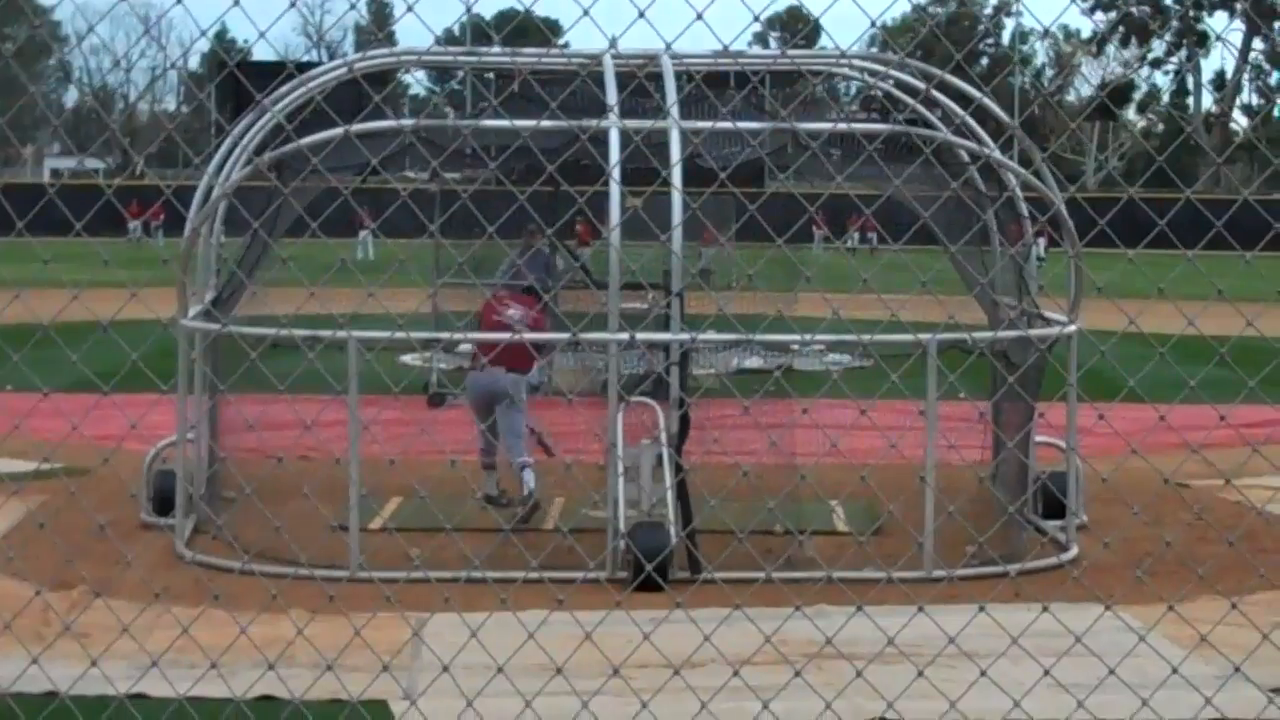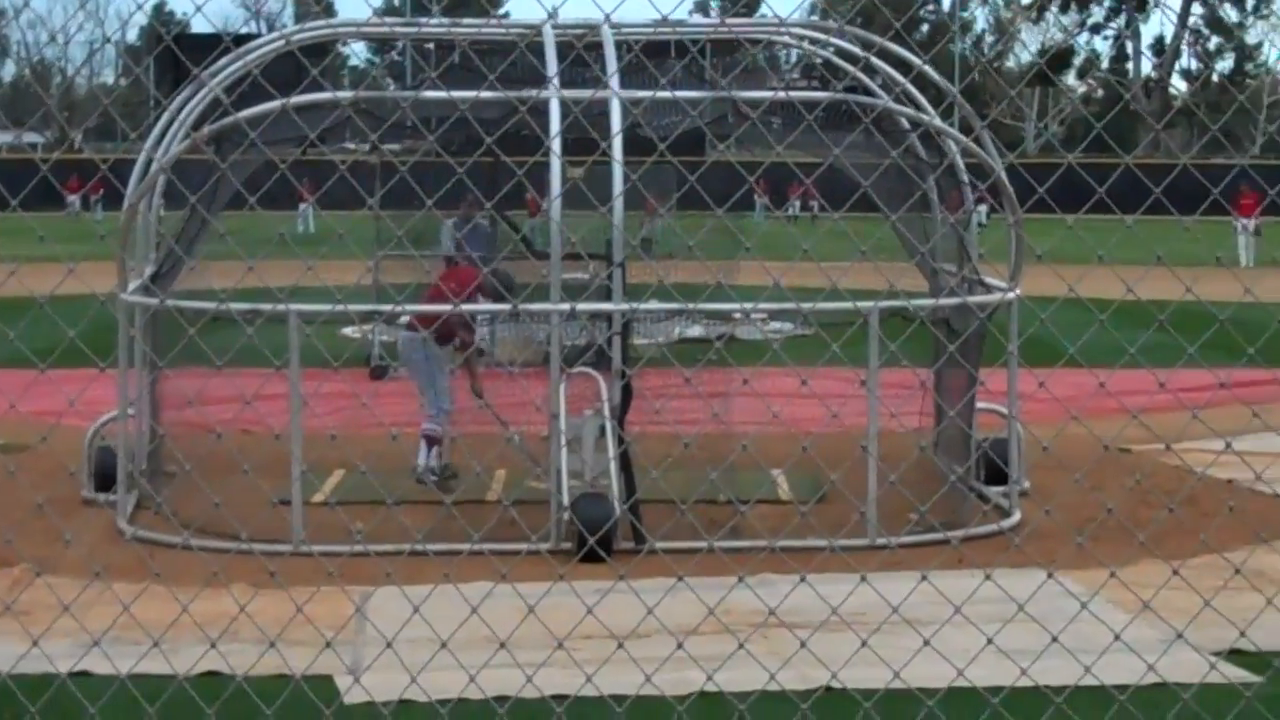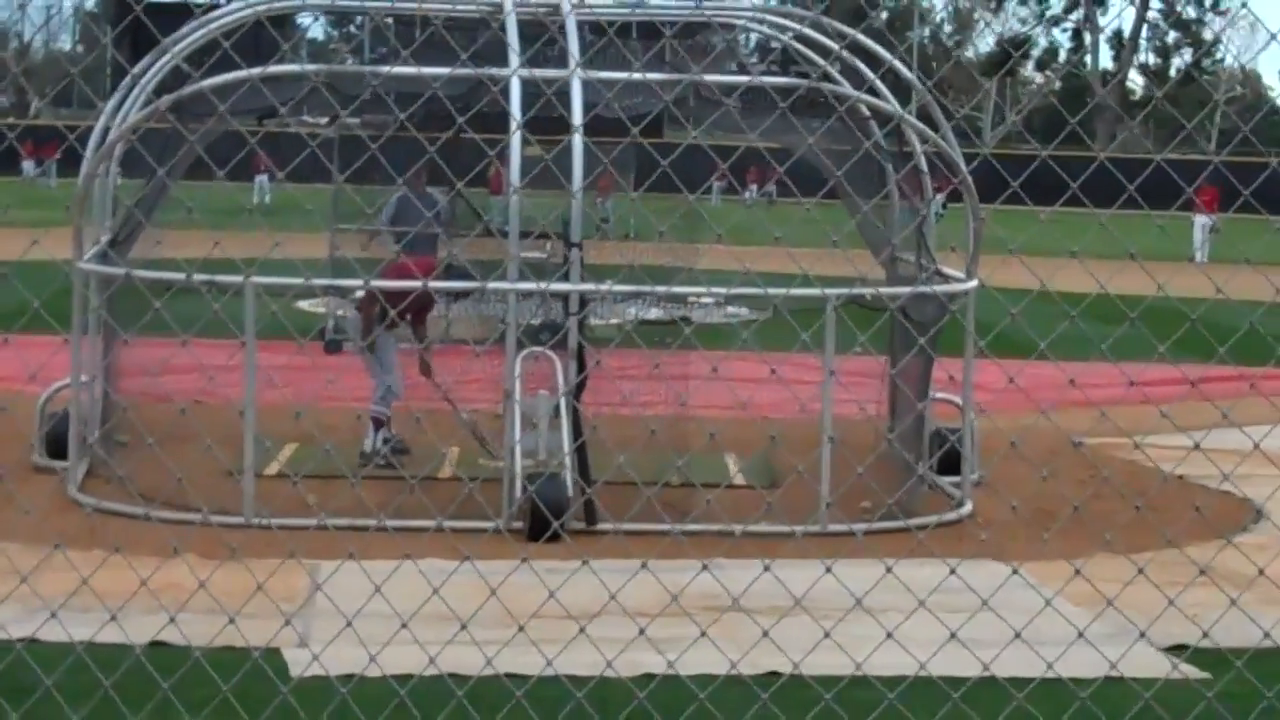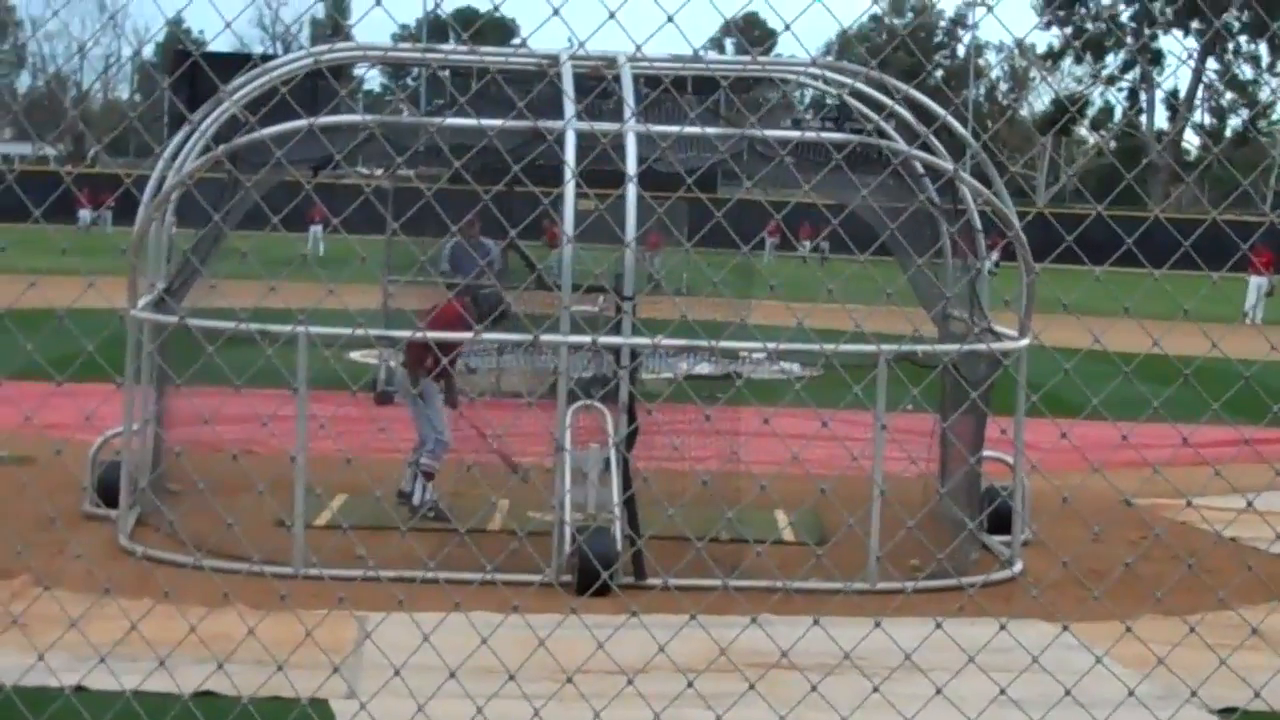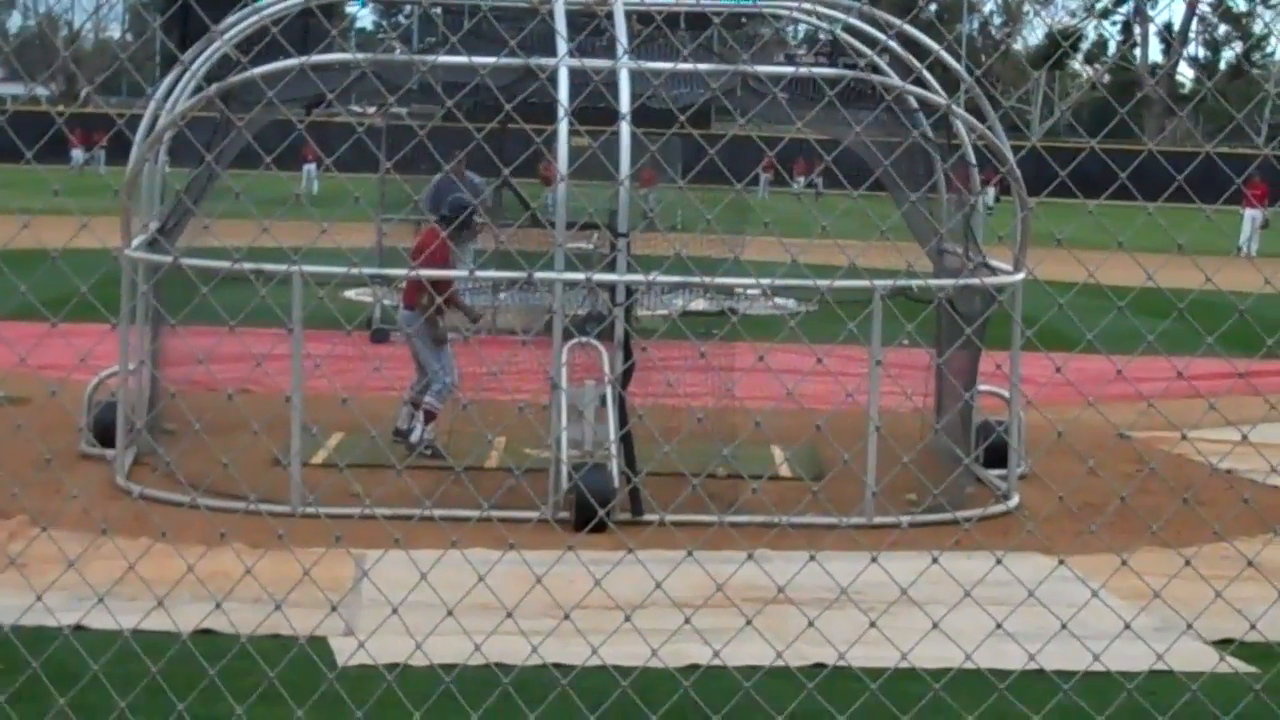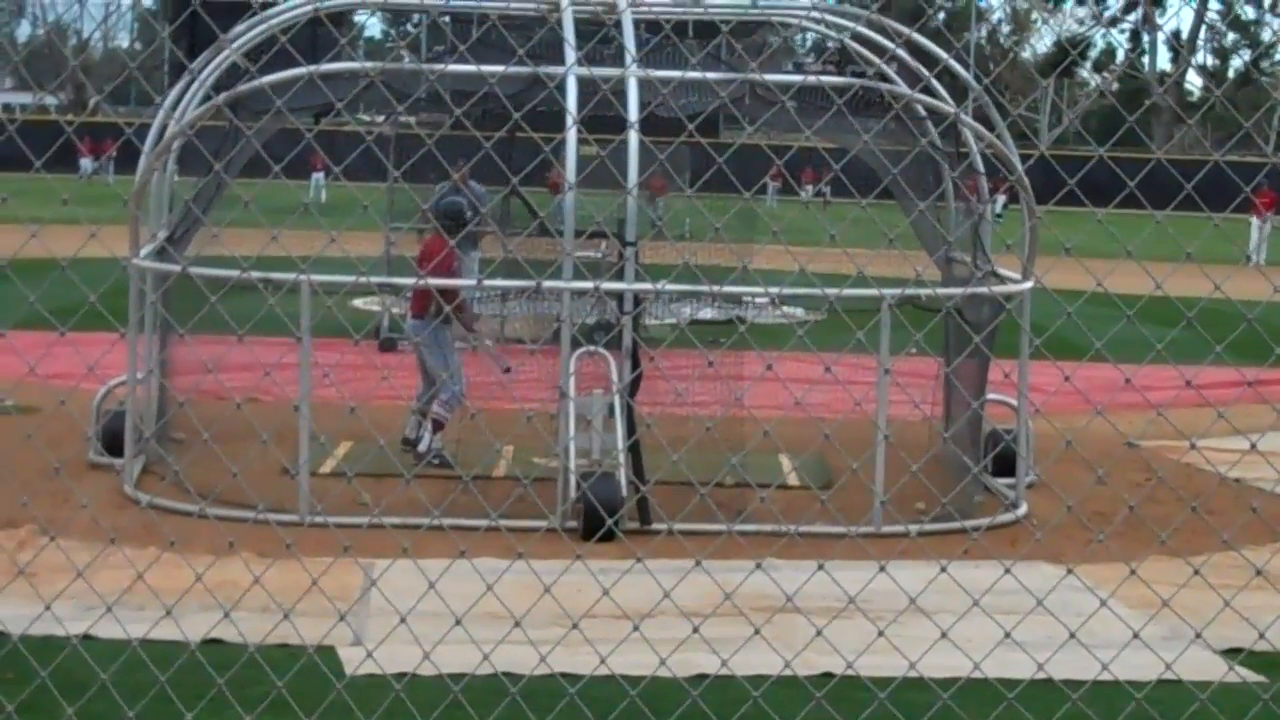
dt=0.5s
person 1, frame 1
left shoulder: (495, 300)
right shoulder: (539, 319)
right elbow: (533, 362)
right wrist: (522, 391)
left hip: (479, 376)
right hip: (512, 379)
left knee: (488, 435)
right knee: (516, 443)
left ankle: (491, 490)
right ankle: (529, 493)
person 1, frame 2
left shoulder: (471, 296)
right shoulder: (467, 276)
left elbow: (467, 343)
left wrist: (475, 379)
right wrist: (461, 333)
left hip: (423, 341)
right hip: (422, 341)
left knee: (442, 405)
right knee: (439, 406)
left ankle: (436, 462)
right ankle: (425, 467)
person 1, frame 3
left shoulder: (429, 287)
right shoulder: (419, 268)
left elbow: (418, 319)
right elbow: (374, 291)
left wrist: (423, 355)
right wrist: (368, 330)
left hip: (383, 328)
right hip: (370, 320)
left knee: (392, 381)
right knee: (389, 385)
left ankle: (386, 438)
right ankle: (371, 450)
person 1, frame 4
left shoulder: (465, 316)
right shoulder: (450, 311)
right elbow: (415, 341)
left wrist: (450, 388)
right wrist: (416, 382)
left hip: (429, 377)
right hip: (417, 378)
left knee: (430, 436)
right knee: (439, 438)
left ankle: (408, 489)
right ankle: (422, 501)
person 1, frame 5
left shoulder: (440, 240)
right shoulder: (435, 243)
left elbow: (444, 286)
right elbow: (422, 288)
left wrist: (468, 310)
right wrist: (435, 327)
left hip: (416, 316)
right hip: (421, 318)
left knee: (428, 375)
right knee: (446, 379)
left ankle: (404, 427)
right ankle: (419, 438)
person 1, frame 6
left shoulder: (444, 247)
right shoulder: (439, 249)
left elbow: (449, 291)
right elbow: (431, 296)
left wrist: (465, 312)
right wrist: (460, 317)
left hip: (424, 323)
right hip: (429, 325)
left knee: (433, 384)
right knee: (454, 388)
left ankle: (412, 436)
right ankle: (427, 448)
